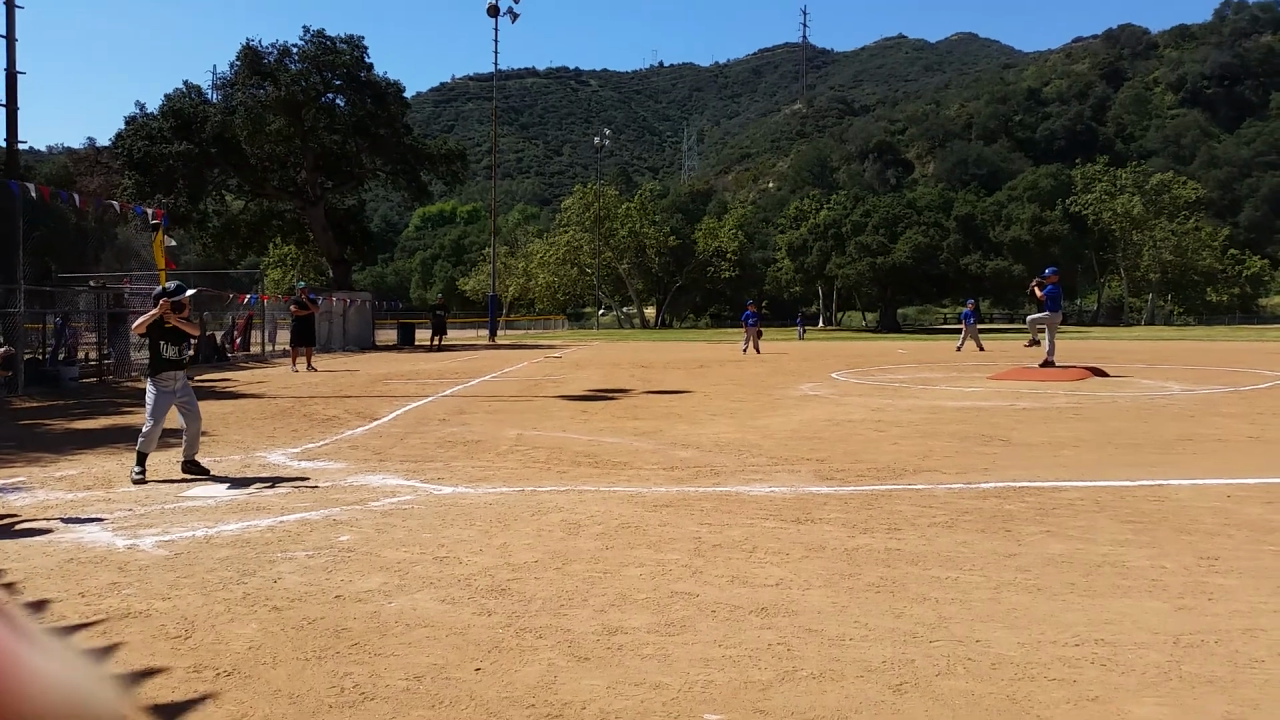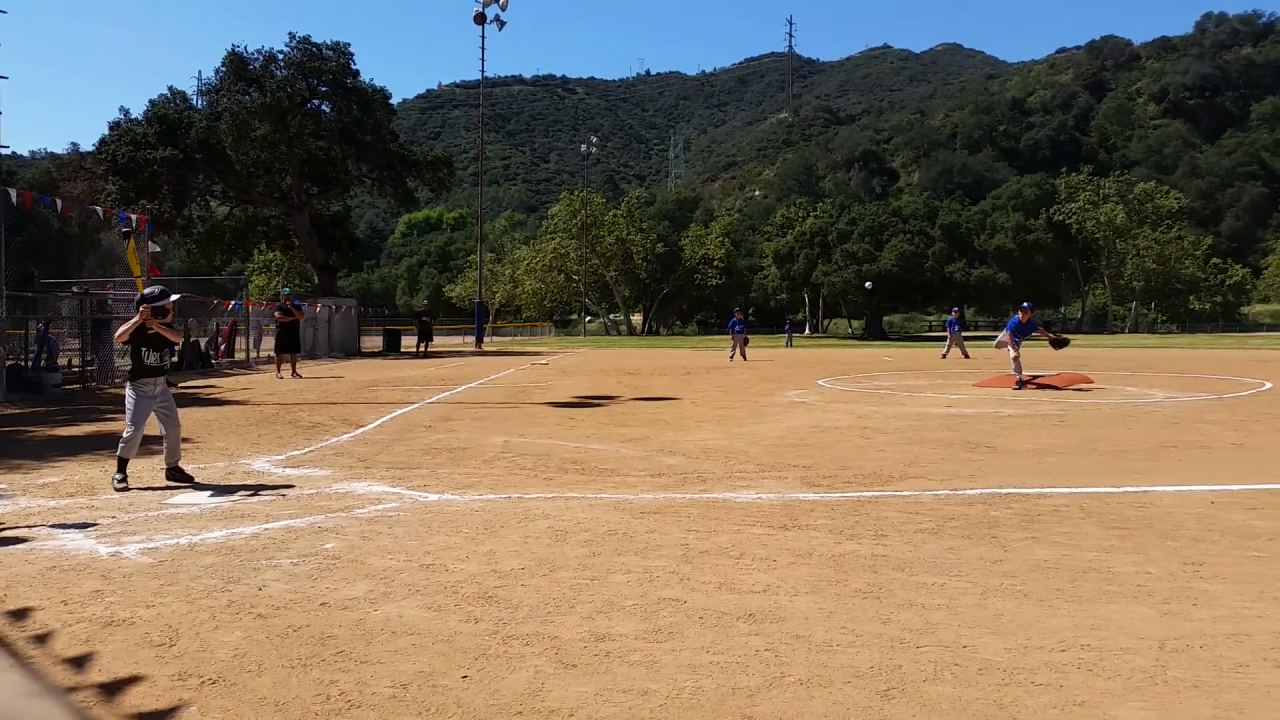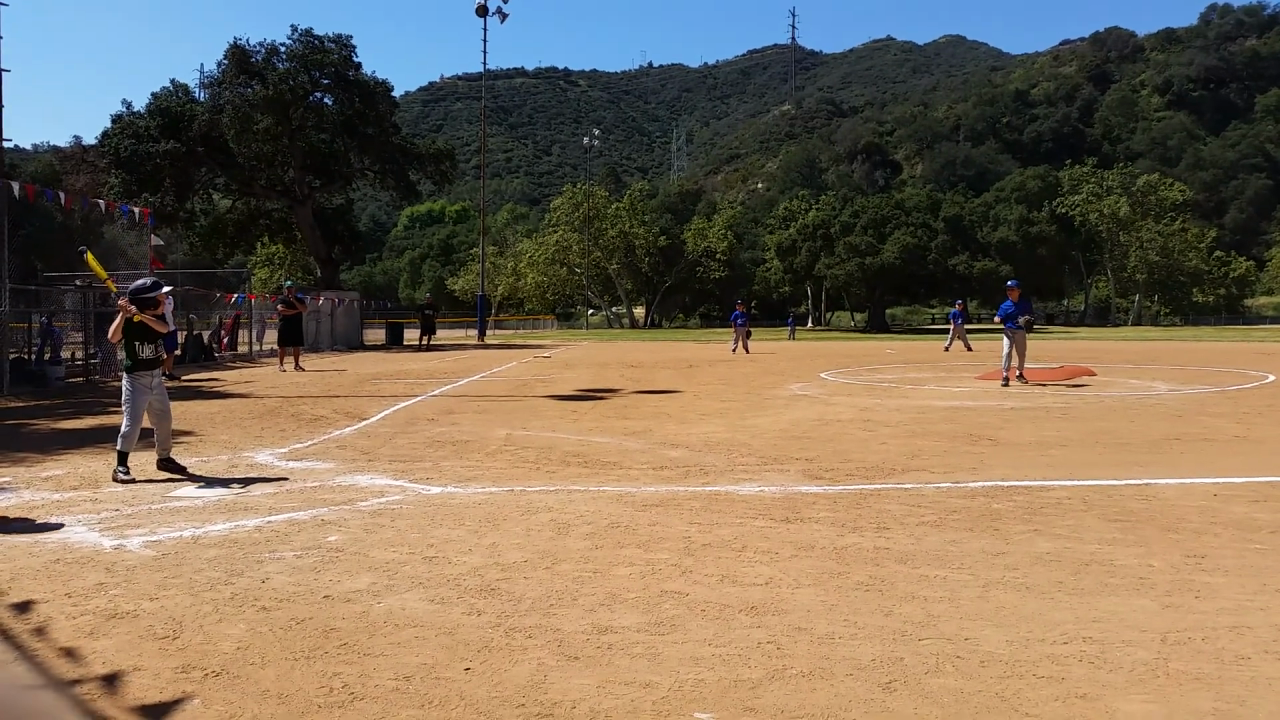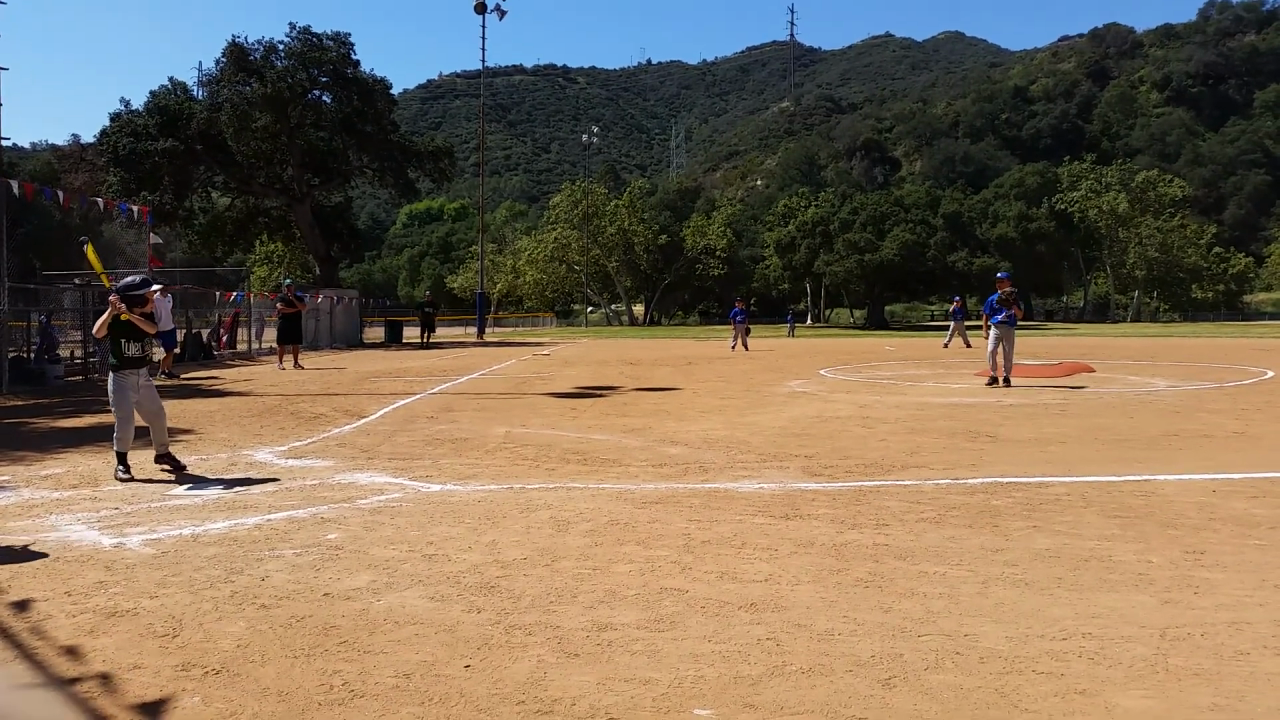
dt=1s
person 1, frame 1
left shoulder: (183, 323)
right shoulder: (156, 324)
left elbow: (196, 331)
right elbow: (136, 328)
left wrist: (175, 321)
right wrist: (157, 311)
left hip: (181, 380)
right hip: (159, 382)
left knee: (194, 421)
right knee: (153, 423)
left ankle: (189, 461)
right ankle: (139, 466)
person 1, frame 2
left shoulder: (166, 328)
right shoulder: (138, 329)
left elbow: (178, 337)
right elbow: (118, 337)
left wrist: (157, 326)
right wrist: (138, 318)
left hip: (161, 386)
right hip: (139, 387)
left knee: (172, 427)
right knee: (134, 429)
left ankle: (172, 468)
right ankle: (120, 473)
person 1, frame 3
left shoulder: (157, 318)
right shoulder: (129, 322)
left elbow: (164, 328)
right elbow: (113, 337)
left wrist: (142, 316)
right wrist: (122, 313)
left hip: (156, 378)
right hip: (135, 379)
left knee: (164, 419)
right knee: (132, 421)
left ankle: (164, 458)
right ankle: (121, 467)
person 1, frame 4
left shoulder: (146, 316)
right shoulder: (116, 319)
left elbow: (152, 329)
right elbow: (97, 333)
left wrist: (129, 315)
right wrist: (111, 310)
left hip: (143, 375)
right hip: (121, 377)
left knee: (157, 416)
right knee: (125, 421)
left ankle: (162, 453)
right ankle: (121, 464)
